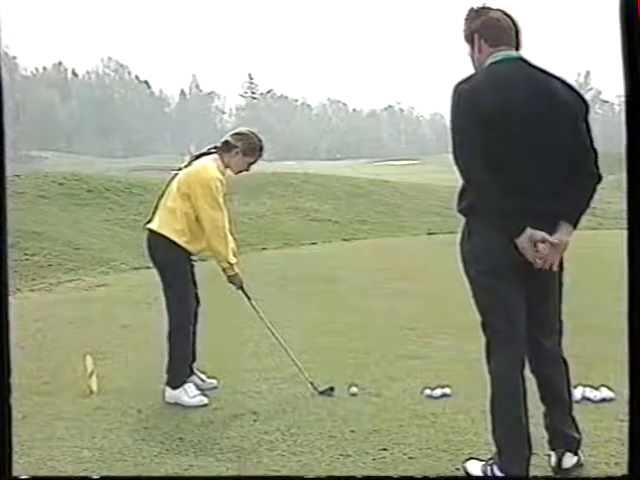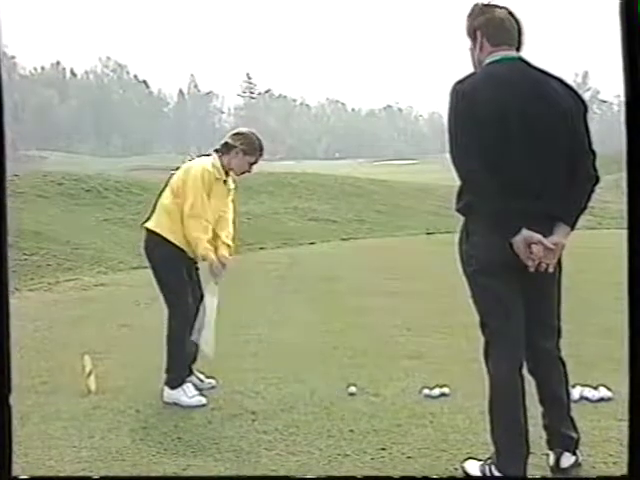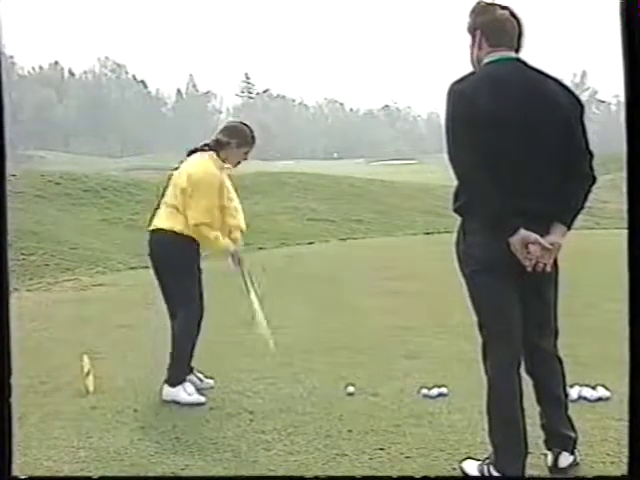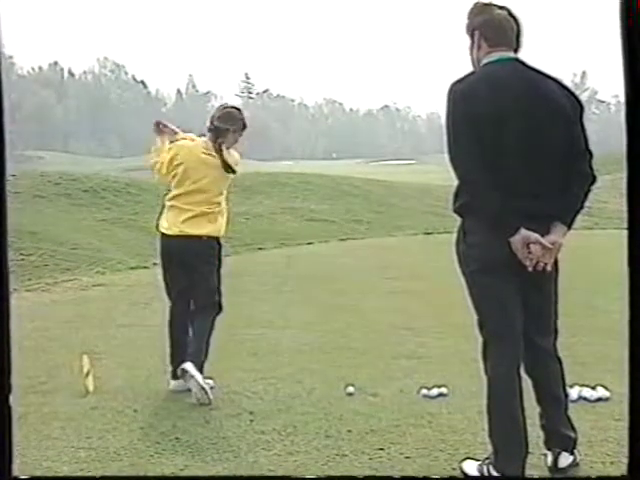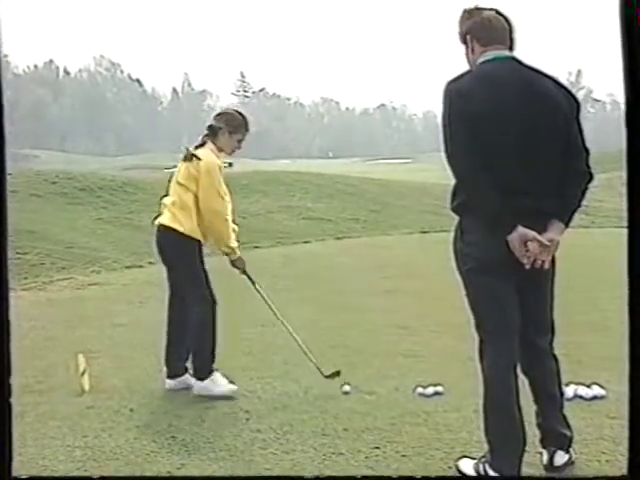
dt=1s
person 1, frame 1
left shoulder: (472, 91)
right shoulder: (563, 92)
left elbow: (474, 171)
right elbow: (587, 169)
left wrist: (517, 231)
right wrist: (563, 227)
left hip: (492, 236)
right hip: (547, 236)
left knee: (506, 348)
right knee: (547, 342)
person 1, frame 2
left shoulder: (470, 91)
right shoulder: (561, 92)
left elbow: (472, 172)
right elbow: (585, 171)
left wrist: (512, 231)
right wrist: (560, 228)
left hip: (491, 237)
right hip: (545, 235)
left knee: (505, 349)
right knee: (545, 343)
person 1, frame 3
left shoulder: (467, 91)
right shoulder: (558, 93)
left elbow: (469, 173)
right elbow: (582, 171)
left wrist: (509, 231)
right wrist: (556, 228)
left hip: (488, 237)
right hip: (542, 236)
left knee: (502, 349)
right knee: (542, 343)
person 1, frame 4
left shoulder: (467, 91)
right shoulder: (557, 92)
left elbow: (470, 173)
right elbow: (582, 170)
left wrist: (509, 230)
right wrist: (556, 227)
left hip: (488, 236)
right hip: (542, 235)
left knee: (503, 348)
right knee: (542, 343)
person 1, frame 5
left shoulder: (463, 90)
right shoulder: (554, 90)
left elbow: (467, 170)
right elbow: (579, 167)
left wrist: (507, 228)
right wrist: (555, 225)
left hip: (485, 234)
right hip: (540, 233)
left knee: (498, 346)
right knee: (538, 341)
person 2, frame 1
left shoulder: (211, 169)
right shoulder: (207, 174)
left elbow: (219, 223)
right elbow: (214, 228)
left wrist: (231, 258)
right wrist: (230, 267)
left hip: (175, 242)
right hip: (167, 243)
left knee: (190, 307)
right knee: (182, 312)
left ankle: (186, 371)
right ankle: (175, 385)
person 2, frame 2
left shoulder: (227, 182)
right shoulder: (201, 170)
left elbow: (224, 220)
right elbow: (194, 217)
left wrist: (223, 254)
right wrist: (206, 254)
left hip: (181, 247)
right hip: (164, 243)
left knee: (193, 307)
right knee: (182, 311)
left ankle: (184, 371)
right ankle: (174, 385)
person 2, frame 3
left shoulder: (216, 168)
right shoulder: (204, 170)
left elbow: (230, 205)
right elbow: (201, 225)
left wrist: (235, 237)
right wrist: (226, 246)
left hip: (169, 241)
right hip: (176, 242)
left knee: (186, 308)
right knee: (188, 309)
left ankle: (183, 371)
right ankle: (174, 383)
person 2, frame 4
left shoulder: (180, 150)
right shoulder: (231, 161)
left elbow: (161, 169)
left wrist: (164, 138)
right wrist: (177, 135)
left hip: (172, 239)
right hip: (203, 242)
left knee: (179, 306)
right knee: (206, 307)
left ankle: (179, 372)
right ankle: (193, 364)
person 2, frame 5
left shoulder: (198, 156)
right shoulder: (209, 163)
left elbow: (218, 206)
right elbow: (215, 213)
left wrist: (229, 241)
right wrist: (232, 250)
left hip: (171, 234)
right hip: (181, 237)
left knee: (182, 302)
right knee: (202, 302)
left ankle: (175, 372)
right ankle: (203, 376)
